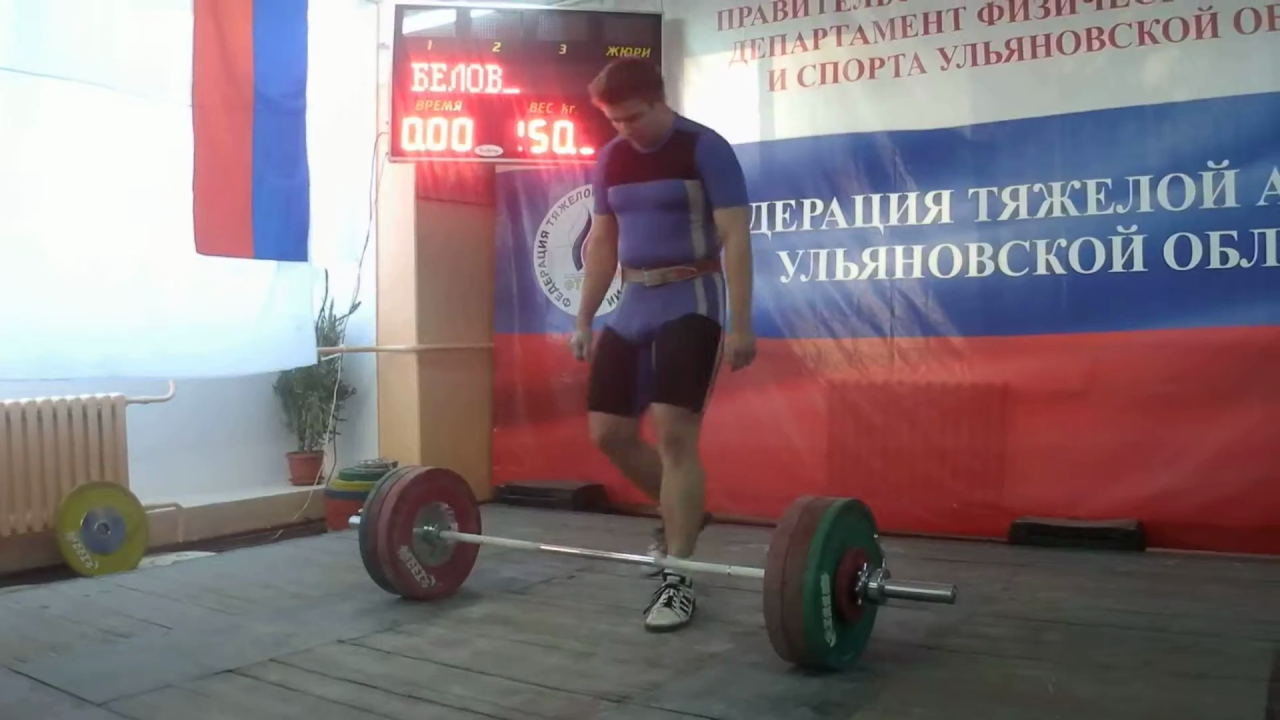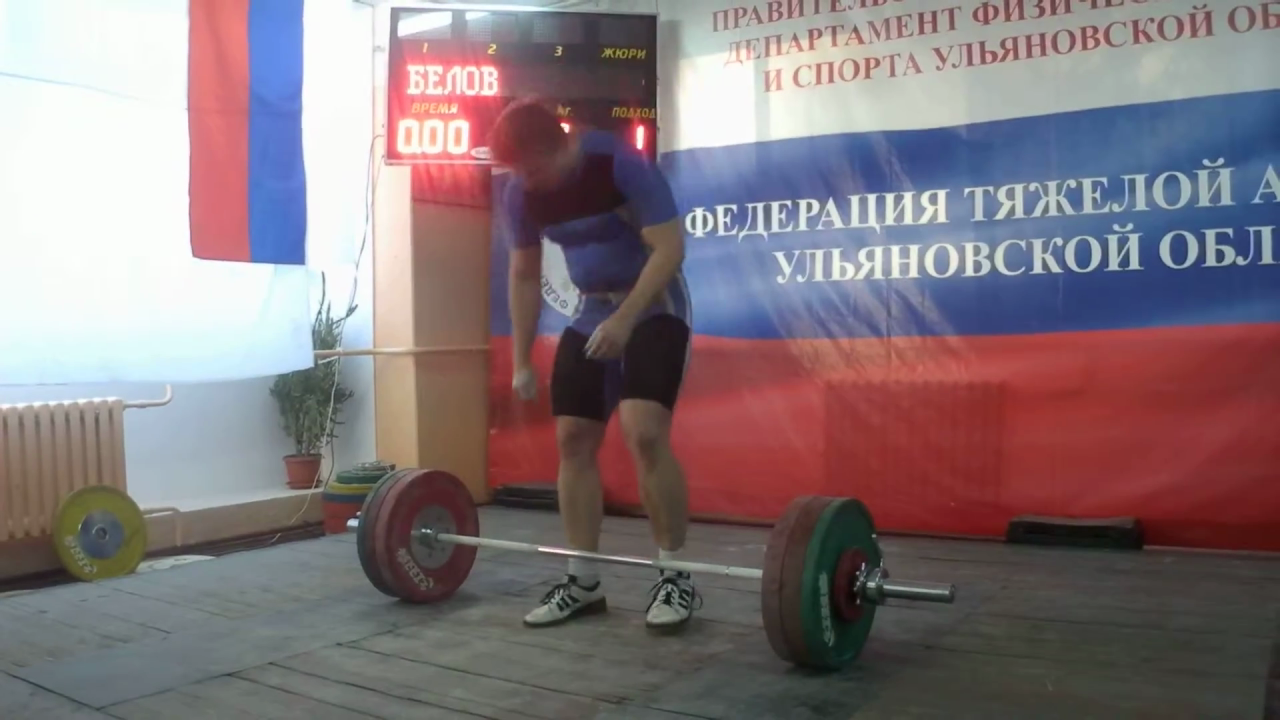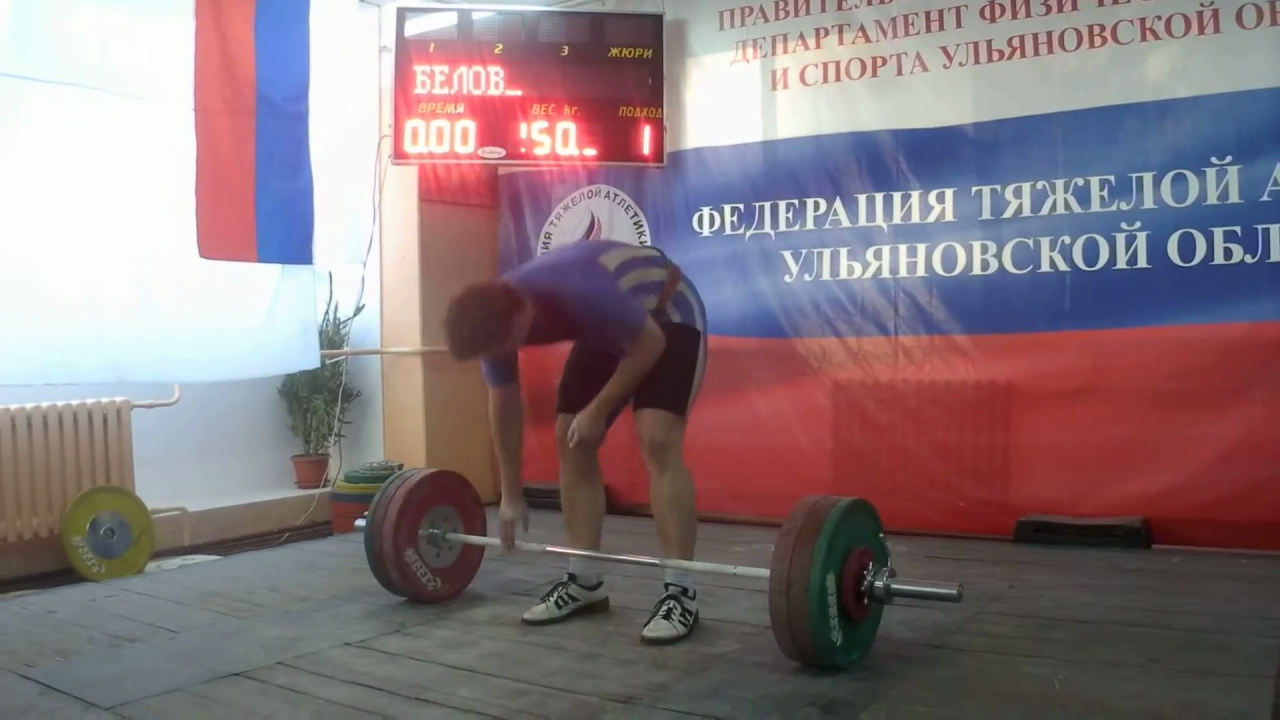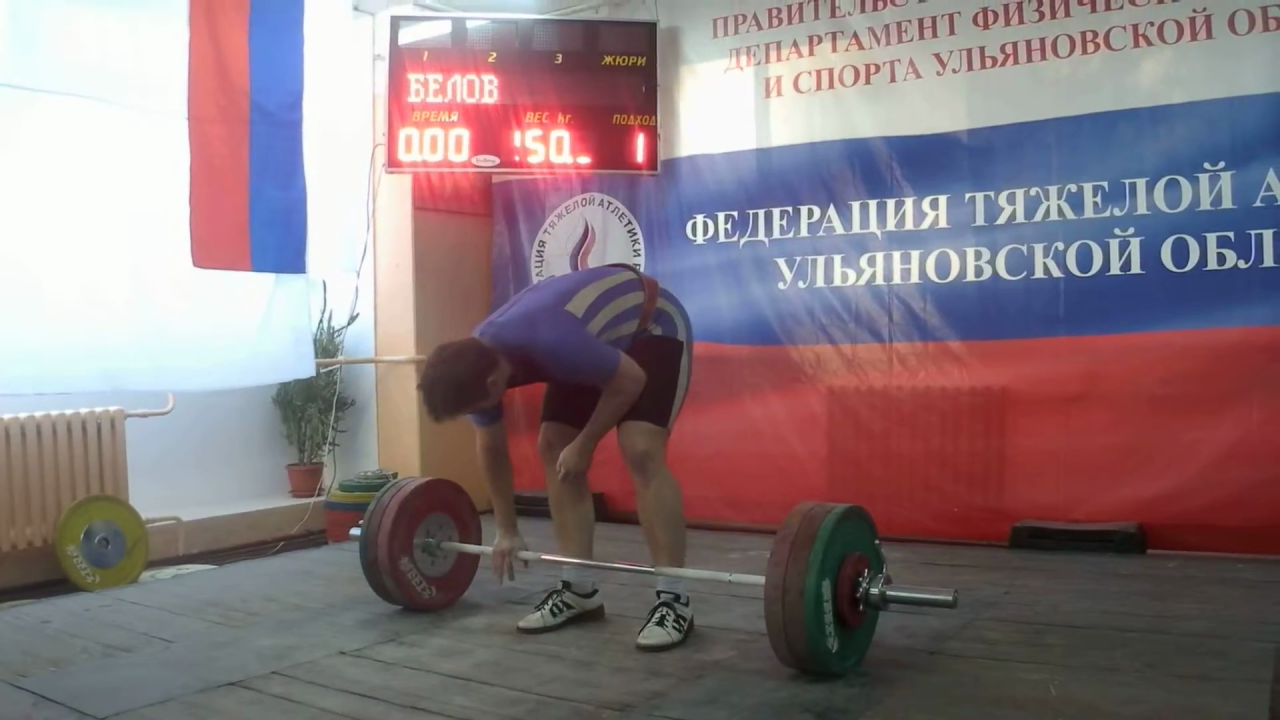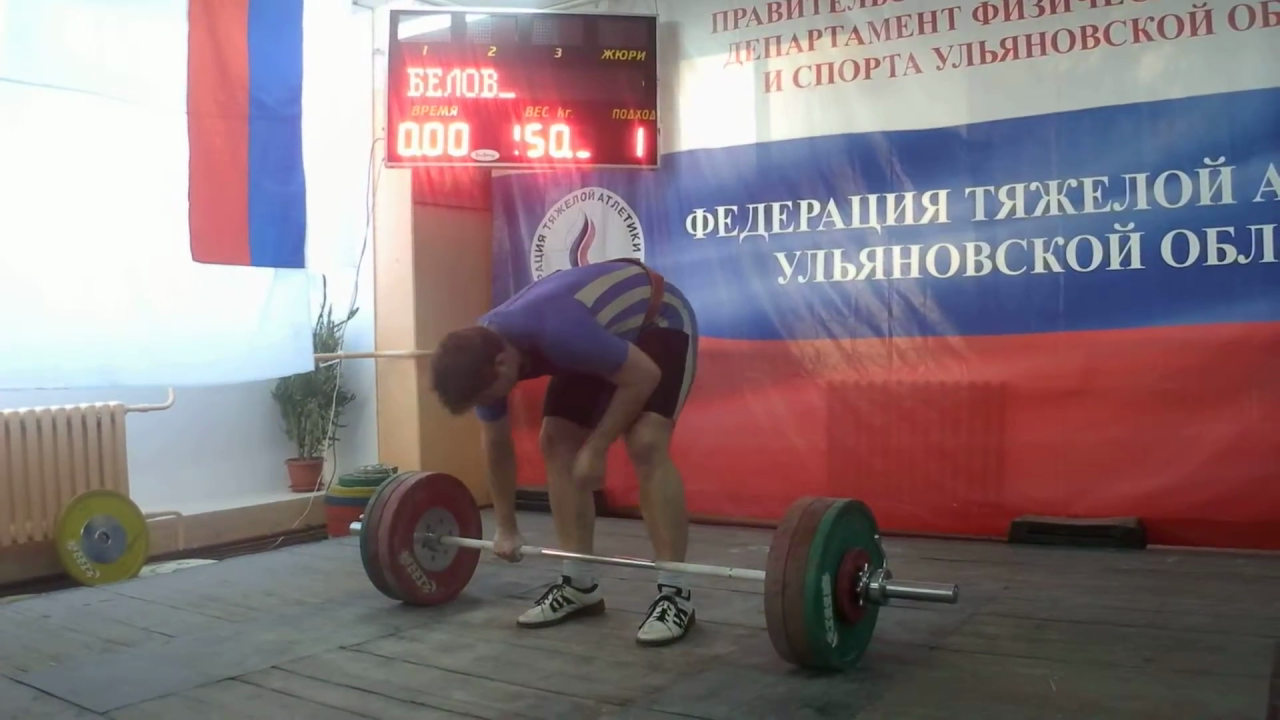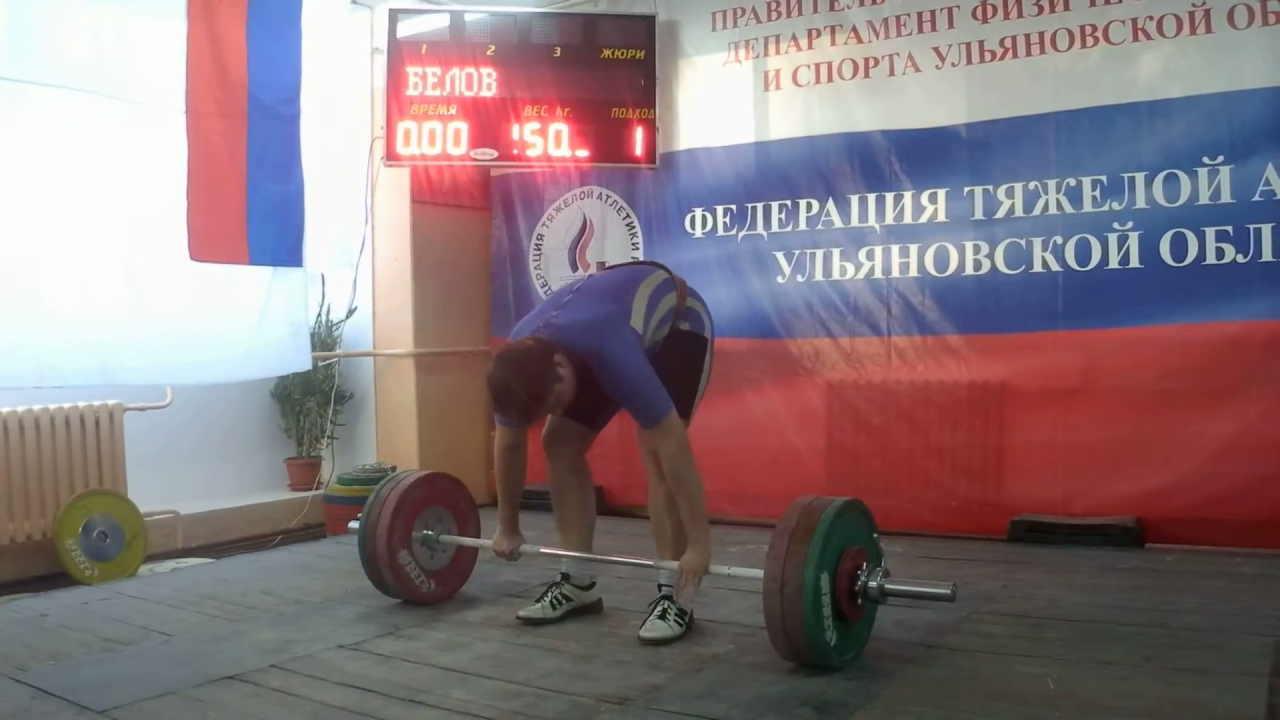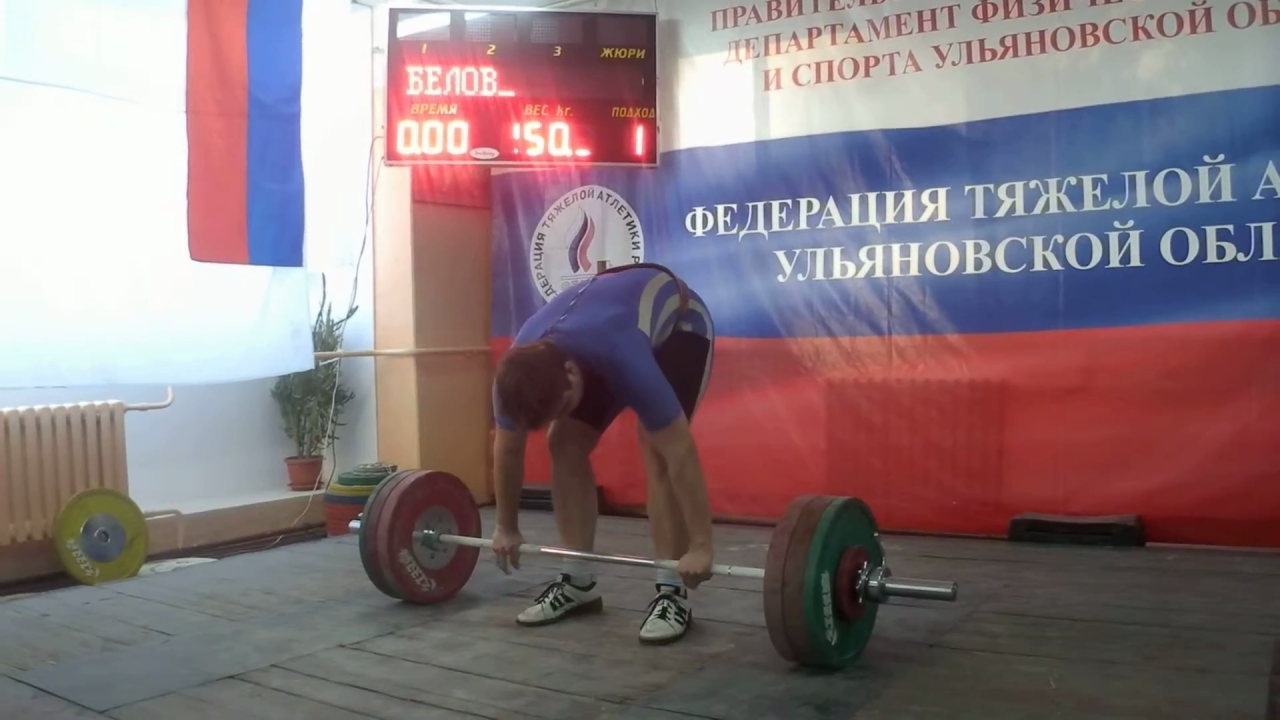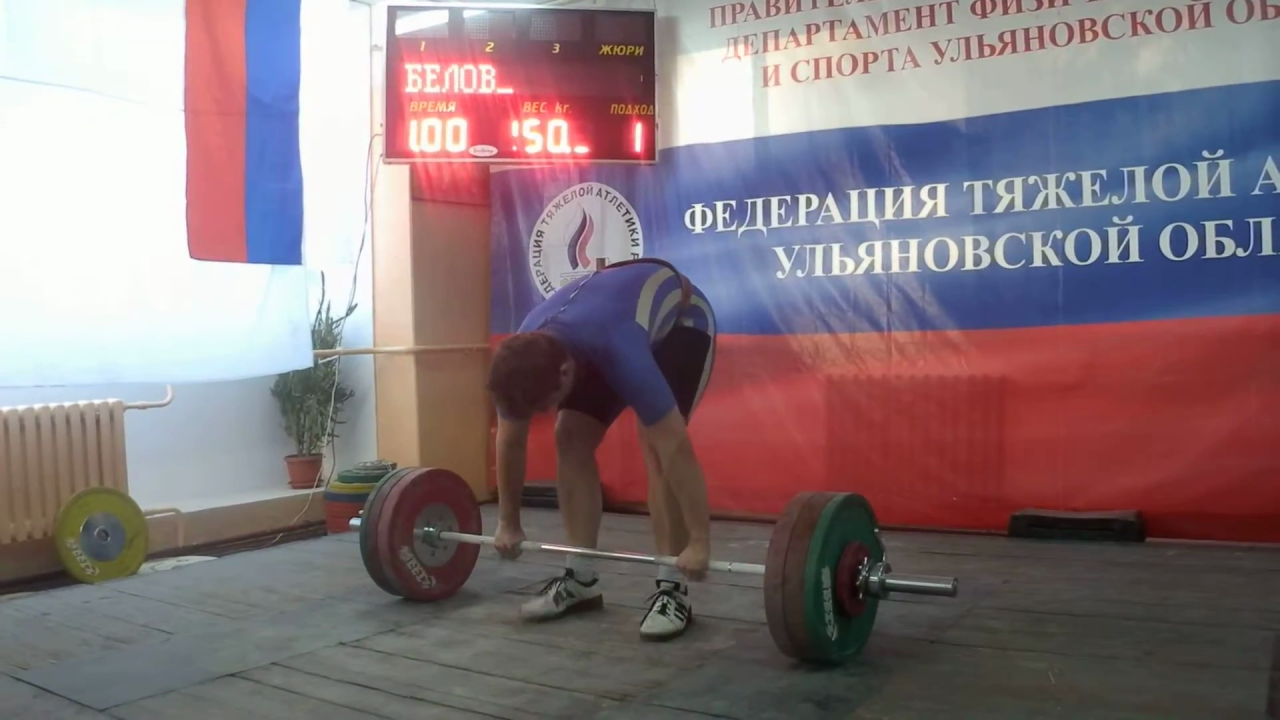
dt=0.5s
person 1, frame 1
left shoulder: (705, 149)
right shoulder: (611, 160)
left elbow: (735, 238)
right elbow: (602, 243)
left wrist: (740, 323)
right wrist: (583, 319)
left hip: (690, 302)
right hip: (631, 304)
left knee: (674, 434)
right knee: (607, 432)
left ankle: (678, 578)
right ankle: (676, 514)
person 1, frame 2
left shoulder: (620, 163)
right shoulder: (522, 192)
left elbow: (670, 247)
right elbow: (524, 277)
left wrist: (626, 320)
right wrist: (522, 361)
left hip: (654, 306)
right hip: (592, 312)
left knee: (645, 432)
right knee: (573, 439)
left ankle: (674, 574)
right ankle: (582, 582)
person 1, frame 3
left shoulder: (579, 291)
right shoulder: (498, 316)
left elbow: (649, 345)
right elbow: (504, 408)
left wrist: (598, 412)
right wrist: (510, 495)
left hip: (667, 315)
right hip: (606, 331)
left knee: (656, 439)
right knee: (570, 440)
left ankle: (681, 592)
right ankle: (584, 581)
person 1, frame 4
left shoulder: (551, 343)
right shoulder: (478, 361)
left elbow: (630, 381)
right elbow: (492, 448)
left wrist: (584, 445)
right wrist: (507, 530)
left hip: (654, 325)
right hip: (602, 333)
left knee: (640, 450)
right knee: (552, 448)
left ankle: (674, 599)
right ankle: (579, 590)
person 1, frame 5
left shoulder: (560, 332)
right shoulder: (484, 350)
left elbow: (643, 376)
right elbow: (497, 443)
left wrist: (597, 448)
right wrist: (506, 527)
left hip: (660, 320)
right hip: (606, 331)
left knee: (645, 445)
right knee: (555, 444)
left ankle: (675, 594)
right ankle: (579, 584)
person 1, frame 6
left shoulder: (611, 355)
right shoulder: (518, 366)
left elbow: (672, 449)
right elbow: (509, 447)
left wrist: (698, 543)
right wrist: (507, 528)
left hip: (678, 322)
left knee: (654, 448)
right knee: (560, 444)
left ankle: (672, 594)
right ankle: (578, 583)
person 1, frame 7
left shoulder: (622, 358)
right shoulder: (520, 373)
left elbow: (680, 451)
right elbow: (508, 449)
left wrist: (700, 545)
right wrist: (506, 527)
left hip: (678, 324)
left knee: (656, 449)
right knee: (564, 445)
left ankle: (671, 592)
right ankle: (577, 582)
person 1, frame 8
left shoulder: (617, 350)
right shoulder: (522, 359)
left elbow: (675, 446)
right elbow: (510, 440)
left wrist: (699, 542)
right wrist: (509, 523)
left hip: (681, 320)
right hip: (614, 308)
left knee: (656, 444)
right knee: (570, 439)
left ankle: (673, 588)
right ankle: (581, 577)
